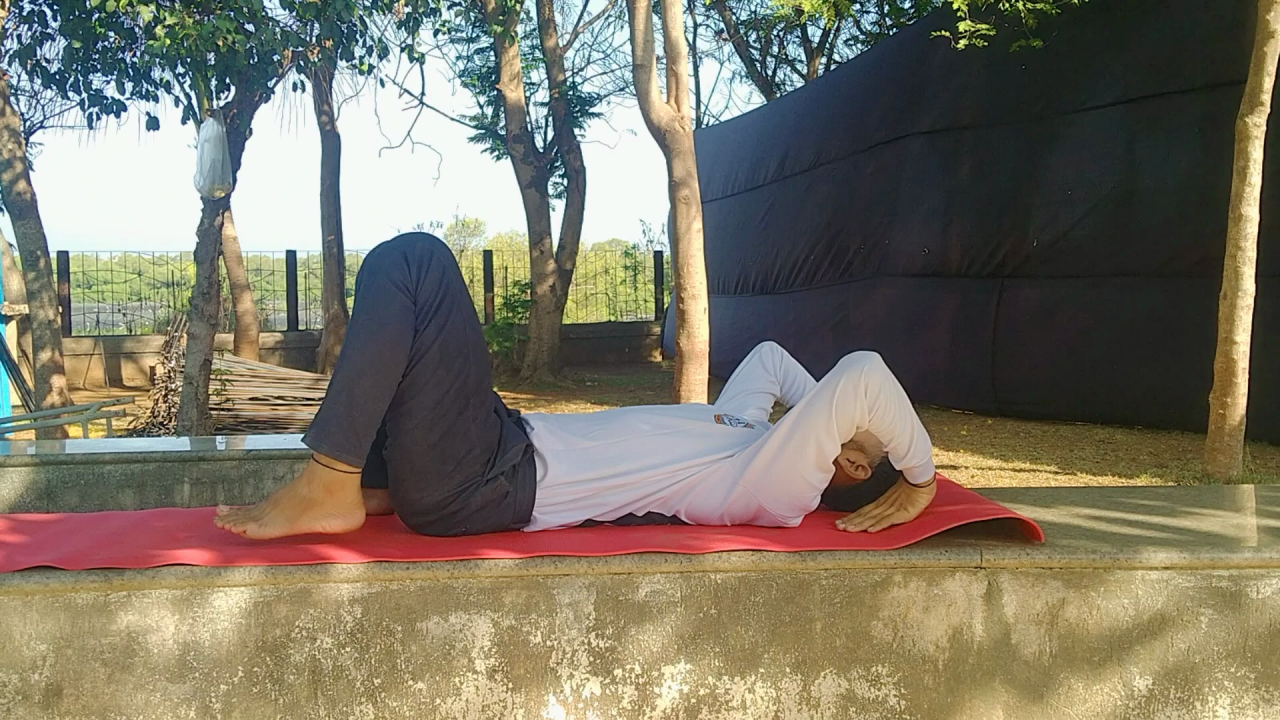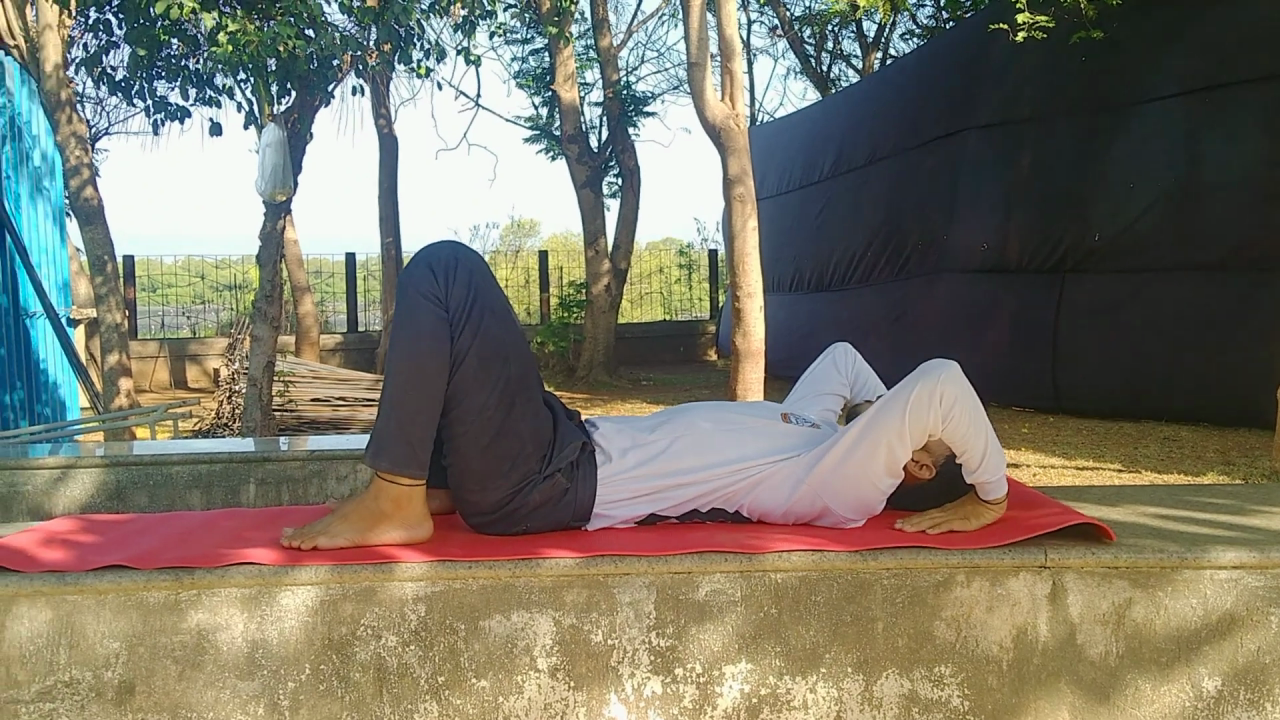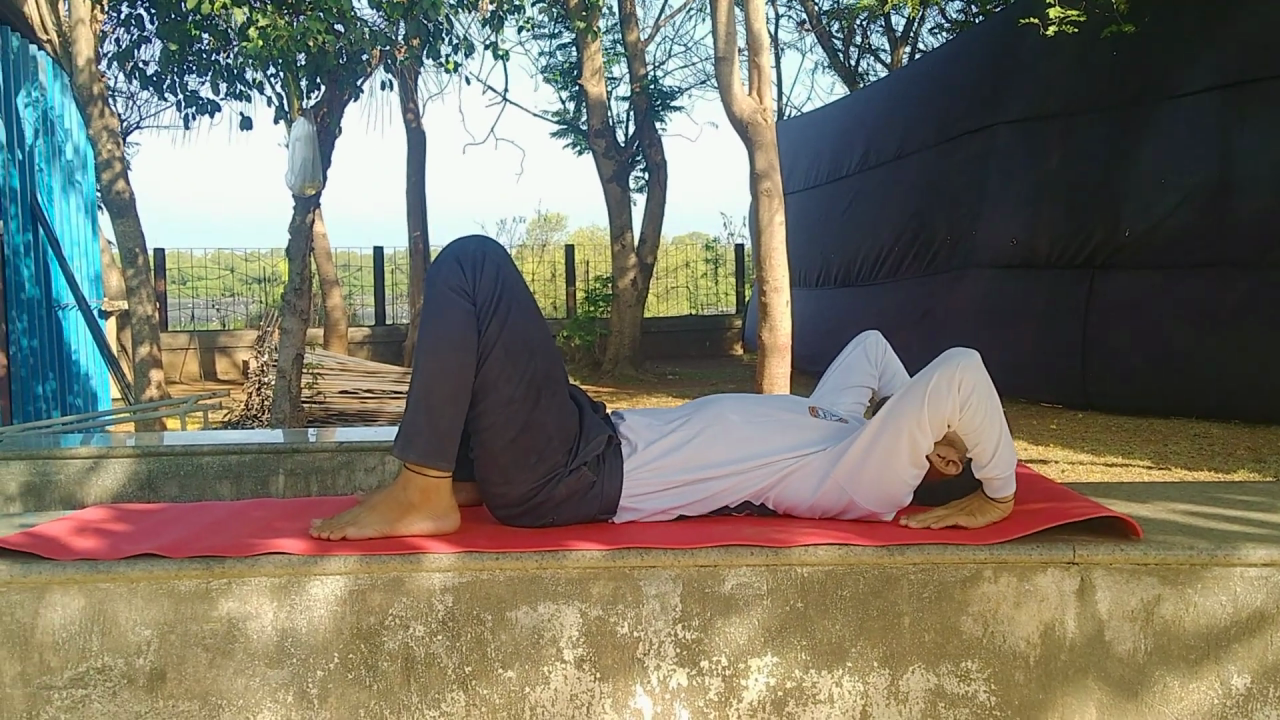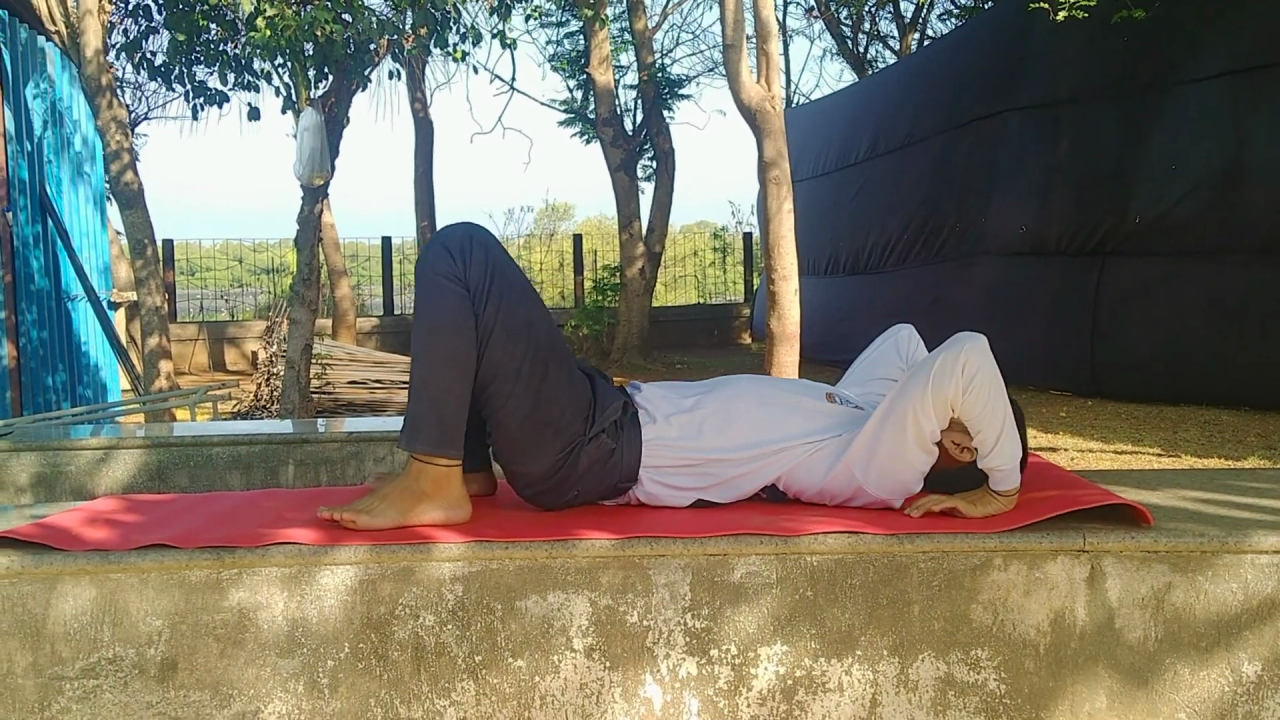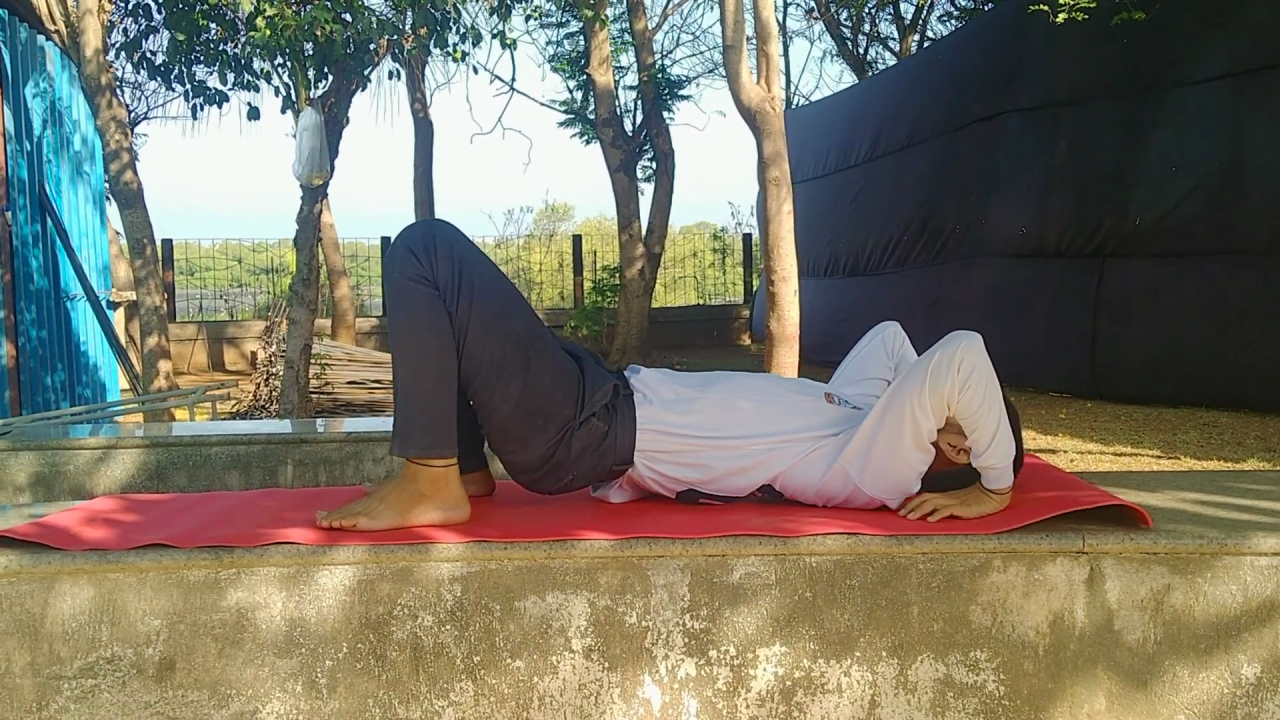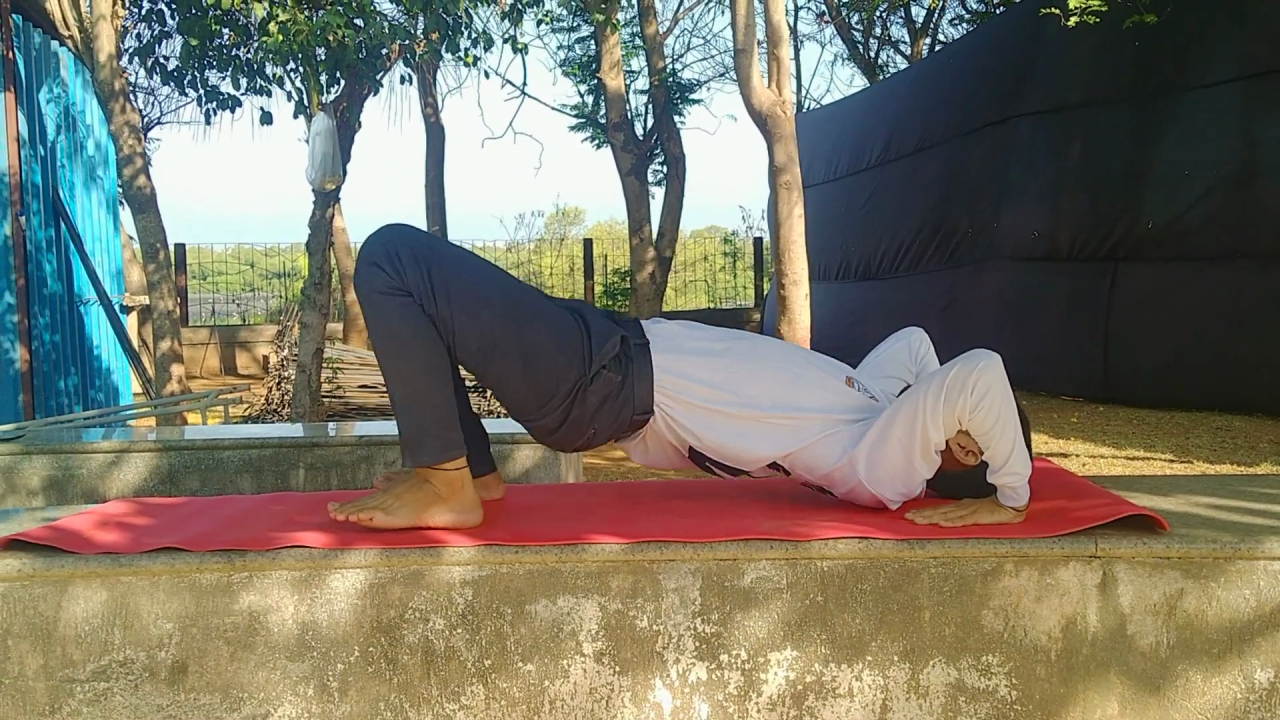
dt=0.4s
person 1, frame 1
left shoulder: (787, 488)
right shoulder: (750, 426)
left elbow: (863, 371)
right elbow: (770, 355)
left wrist: (919, 478)
right wrist: (823, 403)
left hip: (472, 484)
right hip: (515, 449)
left knee: (412, 261)
right knee: (404, 269)
left ankle: (328, 492)
right ankle: (367, 486)
person 1, frame 2
left shoulder: (852, 489)
right shoulder: (819, 431)
left elbow: (940, 381)
right elbow: (841, 355)
left wrist: (992, 494)
right wrist: (890, 410)
left hip: (539, 482)
right hip: (573, 450)
left knee: (444, 271)
right knee: (445, 281)
left ankle: (393, 504)
right ankle: (431, 486)
person 1, frame 3
left shoulder: (878, 483)
right shoulder: (844, 422)
left elbow: (960, 370)
right elbow: (870, 340)
left wrist: (998, 494)
right wrist: (921, 404)
left hip: (563, 475)
right hip: (601, 442)
left knee: (472, 264)
right knee: (472, 273)
left ankle: (422, 495)
right ankle: (455, 480)
person 1, frame 4
left shoulder: (887, 470)
right shoulder: (864, 411)
left elbow: (967, 353)
right elbow: (903, 336)
left wrist: (1002, 487)
right wrist: (940, 400)
left hip: (578, 450)
right hip: (612, 430)
left knee: (459, 254)
right knee: (465, 265)
left ankle: (432, 485)
right ankle: (465, 469)
person 1, frame 5
left shoulder: (880, 475)
right shoulder: (861, 412)
right elbow: (888, 331)
right wrist: (920, 395)
left hip: (581, 430)
right hip: (612, 405)
left knee: (423, 250)
right knee: (436, 265)
left ankle: (430, 486)
right ankle: (462, 470)
person 1, frame 6
right shoulder: (879, 424)
right elbow: (917, 337)
left hip: (613, 378)
right hip: (625, 367)
left knee: (388, 260)
right knee: (407, 264)
left ankle: (442, 485)
right ankle: (470, 470)
